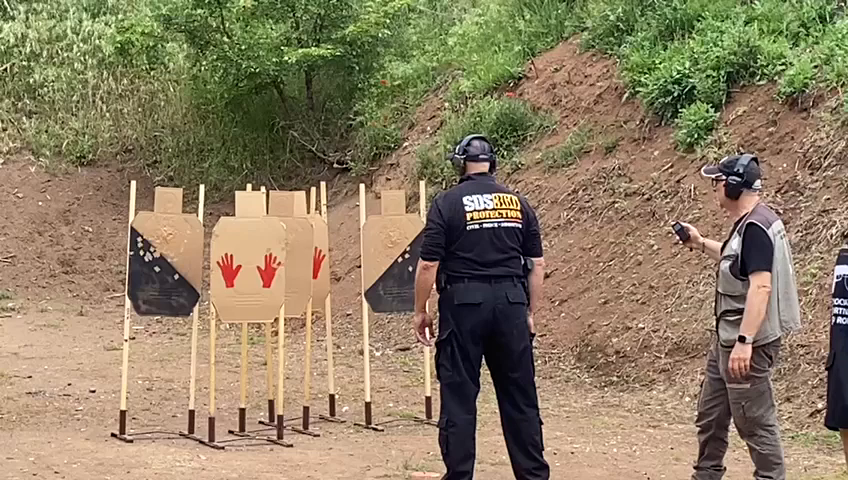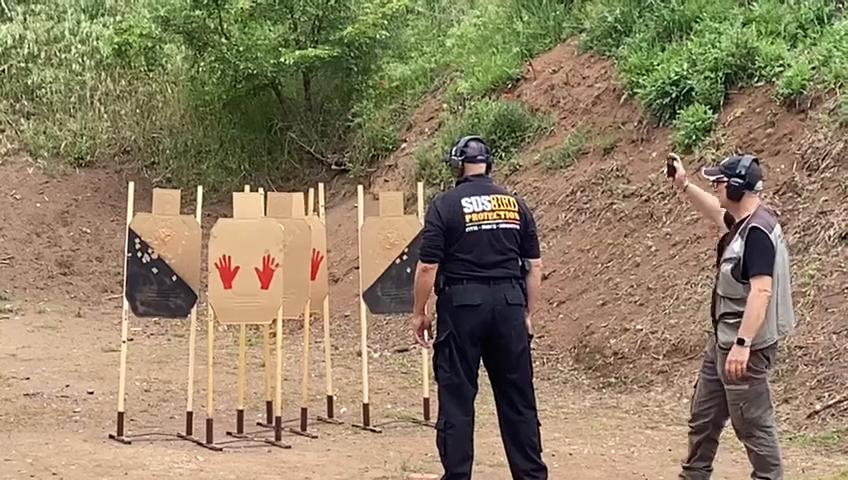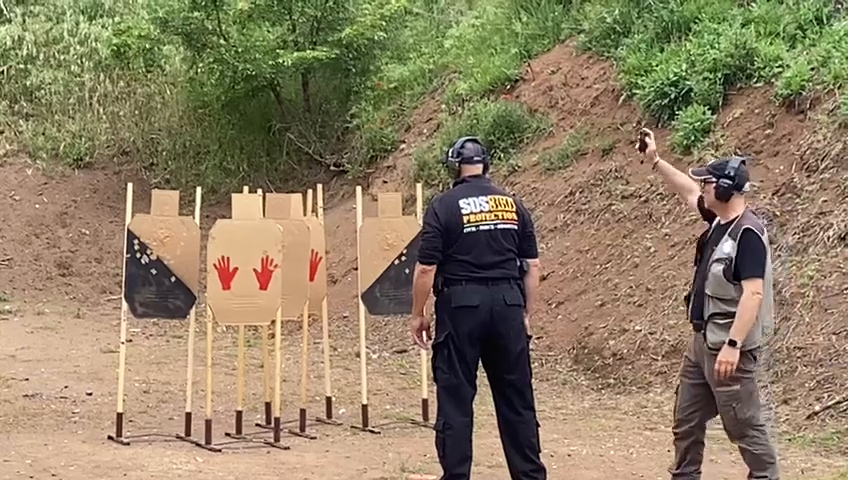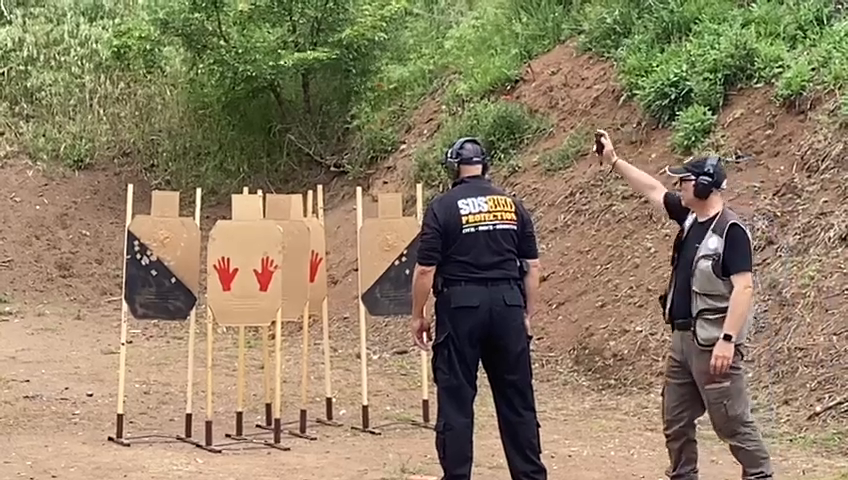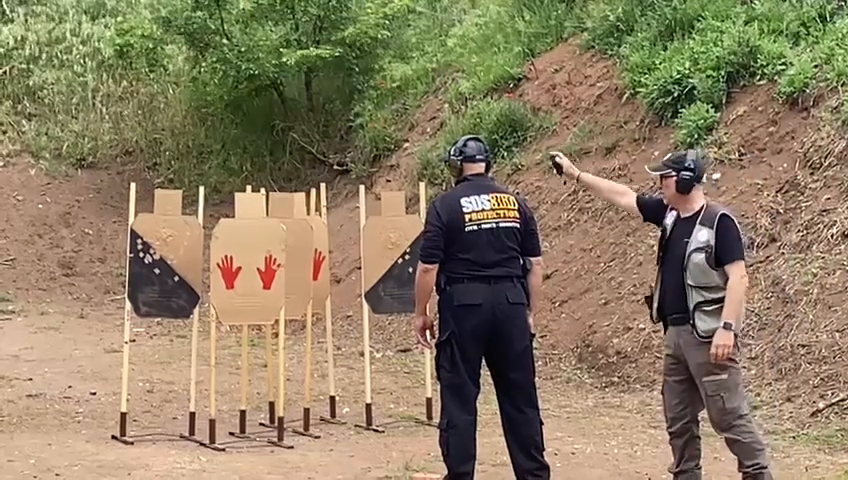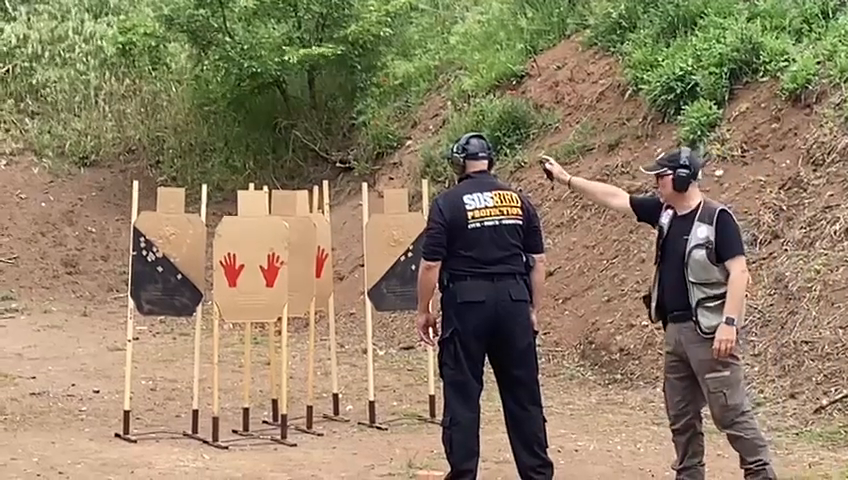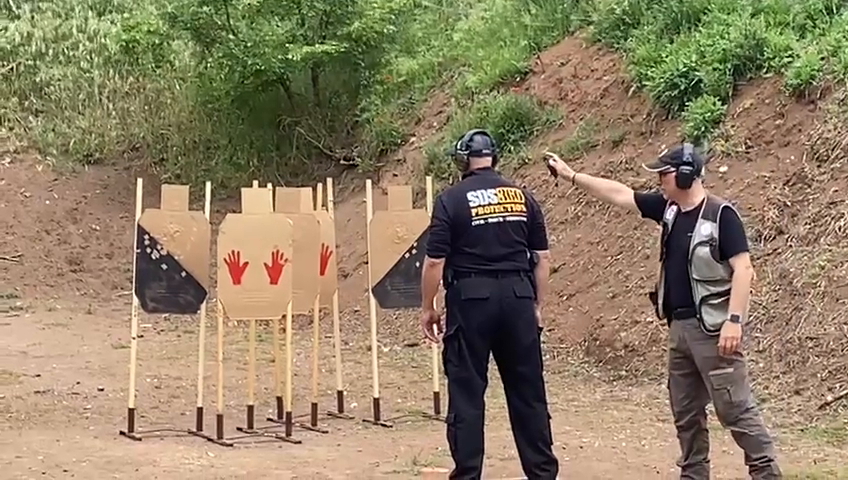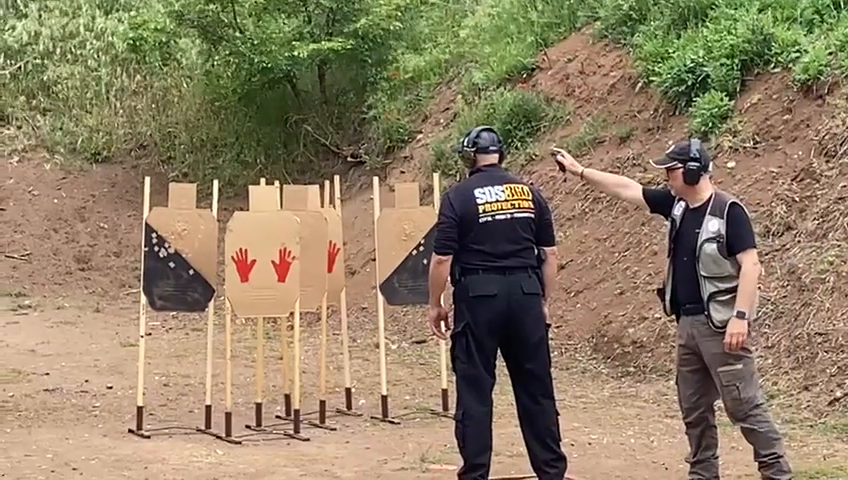
dt=0.3s
person 1, frame 1
left shoulder: (447, 202)
right shoulder: (518, 202)
left elbow: (428, 264)
right elbow: (537, 264)
left wrist: (420, 310)
right wrist: (530, 311)
left hip: (463, 302)
right hip: (510, 302)
left knee: (458, 395)
right knee: (520, 395)
person 1, frame 2
left shoulder: (445, 204)
right shoulder: (516, 203)
left elbow: (427, 267)
right elbow: (534, 266)
left wrist: (419, 313)
right wrist: (528, 313)
left hip: (462, 305)
right hip: (508, 304)
left knee: (457, 396)
right knee: (518, 396)
person 1, frame 3
left shoulder: (443, 205)
right shoulder: (513, 204)
left elbow: (426, 268)
right elbow: (532, 265)
left wrist: (418, 314)
right wrist: (527, 313)
left hip: (460, 305)
right hip: (507, 304)
left knee: (455, 398)
right knee: (516, 397)
person 1, frame 4
left shoulder: (442, 206)
right shoulder: (513, 204)
left elbow: (425, 269)
right elbow: (532, 266)
left wrist: (418, 315)
right wrist: (527, 313)
left hip: (460, 307)
right hip: (507, 305)
left knee: (455, 399)
right knee: (517, 398)
person 1, frame 5
left shoulder: (445, 204)
right shoulder: (516, 203)
left elbow: (428, 267)
right elbow: (535, 264)
left wrist: (420, 313)
right wrist: (530, 311)
left hip: (463, 304)
right hip: (510, 303)
left knee: (459, 397)
right knee: (520, 396)
person 1, frame 6
left shoulder: (448, 202)
right shoulder: (519, 200)
left elbow: (431, 264)
right elbow: (537, 261)
left wrist: (423, 310)
right wrist: (533, 308)
left hip: (466, 301)
right hip: (513, 300)
left knee: (462, 394)
right knee: (523, 393)
person 1, frame 7
left shoulder: (452, 199)
right shoulder: (523, 196)
left elbow: (434, 262)
right elbow: (542, 257)
left wrist: (428, 307)
right wrist: (537, 304)
left hip: (471, 298)
right hip: (517, 296)
left knee: (466, 391)
right knee: (528, 390)
person 1, frame 8
left shoulder: (458, 196)
right shoulder: (530, 193)
left elbow: (442, 259)
right elbow: (549, 253)
left wrist: (435, 304)
right wrist: (544, 300)
left hip: (478, 295)
right hip: (525, 293)
left knee: (474, 388)
right knee: (536, 386)
person 2, frame 1
left shoulder: (756, 228)
right shoulder: (748, 221)
left elbow: (761, 287)
left wrist: (744, 341)
right wrist: (703, 243)
left hip: (747, 341)
right hip: (728, 336)
left knee: (754, 420)
right knee: (710, 414)
person 2, frame 2
left shoulder: (758, 231)
right shoulder: (743, 221)
left elbow: (762, 291)
right elbow: (719, 214)
left wrist: (743, 344)
right wrist: (685, 186)
left hip: (745, 344)
right hip: (723, 339)
left knee: (752, 422)
right knee: (704, 415)
person 2, frame 3
left shoulder: (748, 233)
right shoulder: (719, 218)
left elbow: (754, 294)
right elbow: (688, 192)
left wrist: (733, 345)
right wrist: (654, 160)
left hip: (728, 344)
right hip: (702, 339)
left knee: (744, 425)
right knee: (686, 420)
person 2, frame 4
left shoulder: (731, 229)
right shoulder: (691, 216)
left elbow: (743, 288)
right elbow: (653, 190)
left wrist: (728, 339)
right wrist: (614, 160)
left hip: (712, 342)
right hip: (682, 338)
left knee: (732, 423)
right knee: (675, 421)
person 2, frame 5
left shoulder: (719, 221)
right shoulder: (669, 213)
left elbow: (738, 277)
right elbow: (623, 196)
left wrist: (727, 327)
right wrist: (576, 174)
left hip: (708, 335)
right hip: (675, 333)
left knee: (729, 416)
right knee: (678, 418)
person 2, frame 6
left shoulder: (718, 217)
right shoulder: (664, 212)
left elbow: (739, 272)
right elbow: (615, 197)
left wrist: (729, 323)
right wrist: (567, 179)
left hip: (708, 332)
right hip: (675, 330)
left knee: (731, 412)
right knee: (681, 415)
person 2, frame 7
left shoulder: (721, 214)
right shoulder: (669, 208)
left elbow: (743, 268)
right elbow: (619, 193)
left wrist: (734, 319)
right wrist: (571, 175)
left hip: (712, 329)
right hip: (679, 327)
left knee: (735, 409)
right knee: (685, 411)
person 2, frame 8
left shoulder: (728, 210)
right shoulder: (676, 204)
left elbow: (750, 264)
right elbow: (626, 188)
left wrist: (740, 316)
right wrist: (579, 170)
left hip: (719, 324)
right hip: (687, 323)
left knee: (744, 405)
right knee: (693, 407)
